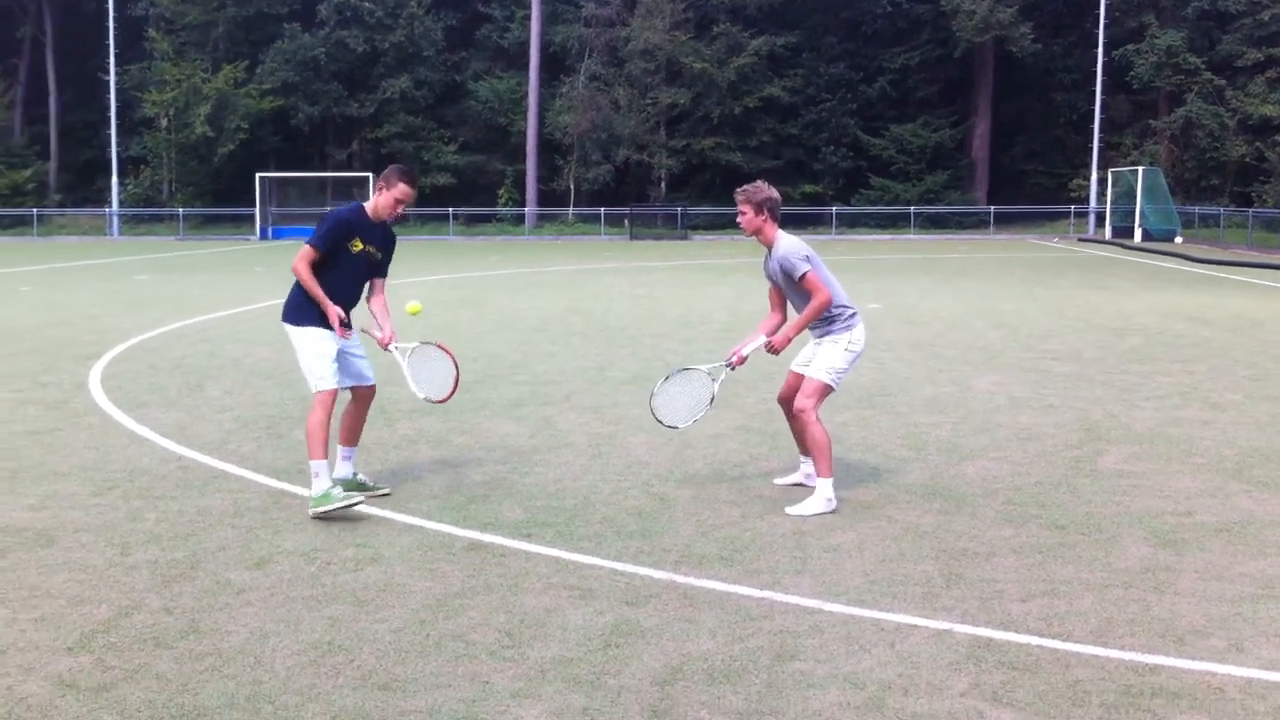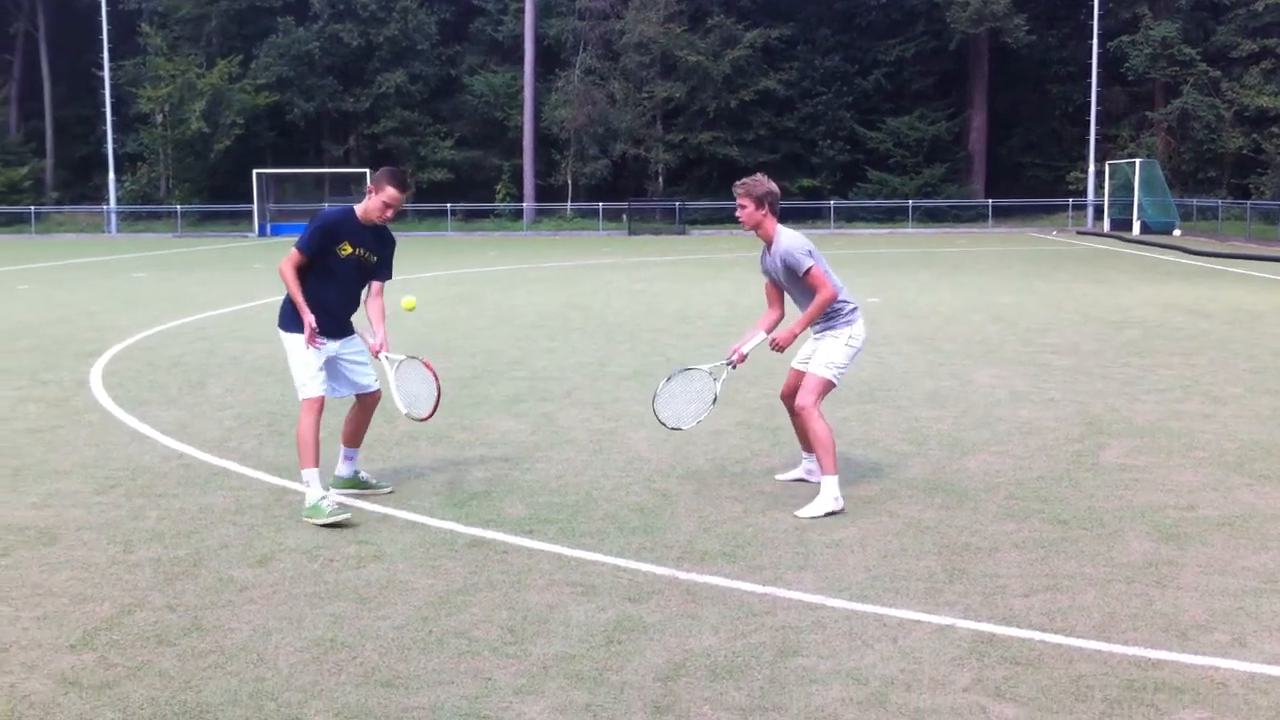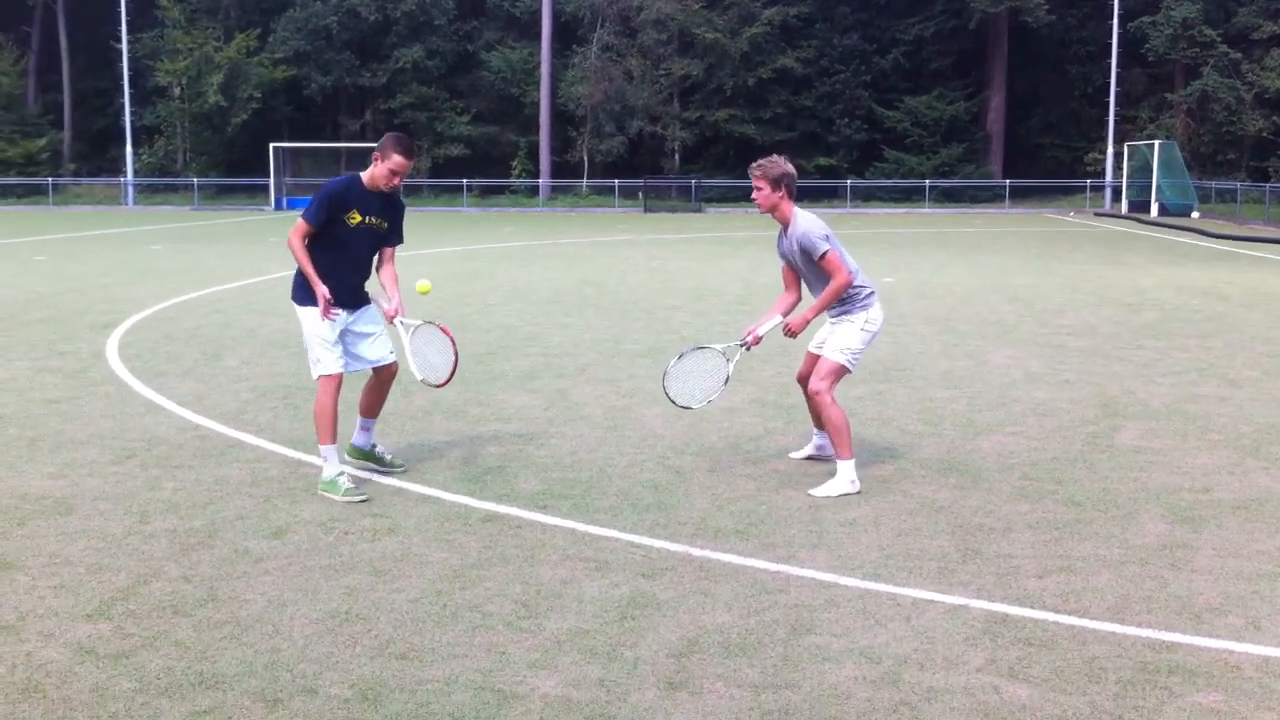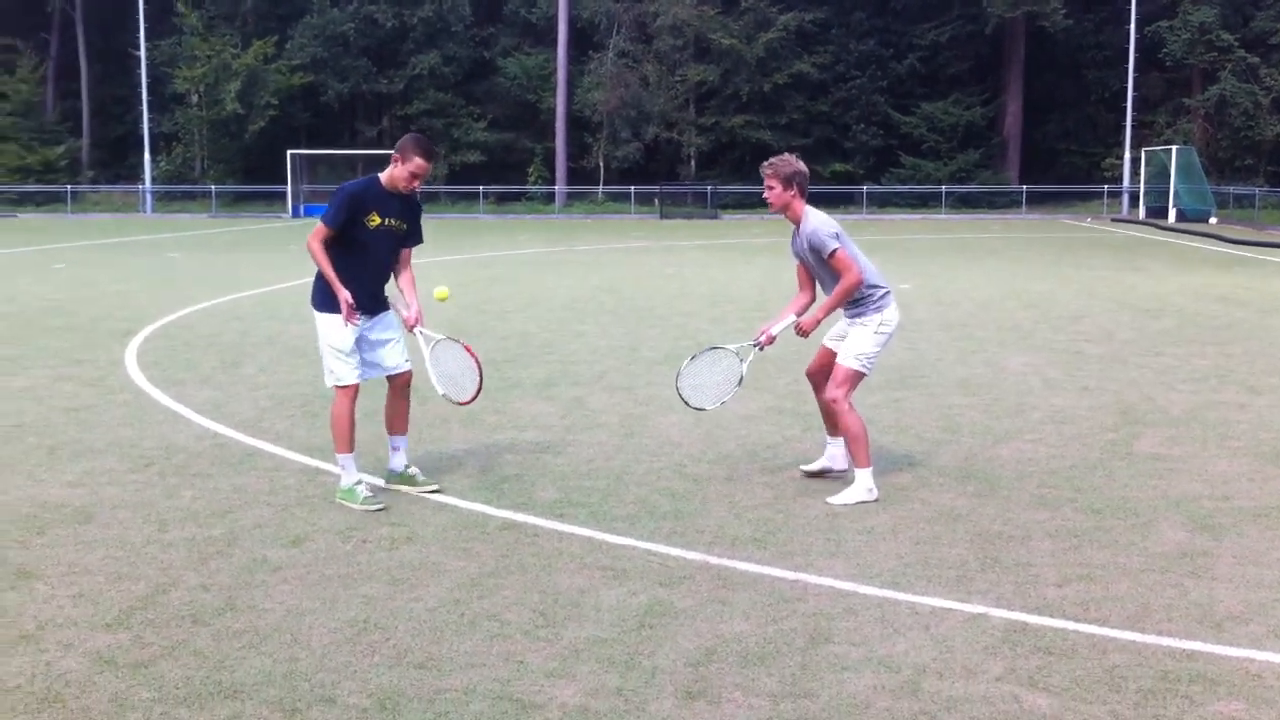
dt=0.2s
person 1, frame 1
left shoulder: (387, 239)
right shoulder: (341, 219)
left elbow: (376, 291)
right elbow: (300, 264)
left wrist: (386, 327)
right wrist: (328, 306)
left hip: (339, 323)
right hip: (308, 319)
left knee: (365, 389)
right knee: (326, 392)
left ankle: (345, 473)
right ankle: (321, 487)
person 1, frame 2
left shoulder: (384, 241)
right shoulder: (329, 222)
left elbow: (374, 295)
right elbow: (288, 266)
left wrist: (380, 333)
right wrist: (305, 313)
left hip: (342, 330)
right hip: (302, 327)
left knee: (370, 394)
right knee: (313, 401)
left ankle: (346, 472)
right ankle: (314, 497)
person 1, frame 3
left shoulder: (393, 206)
right shoulder: (336, 191)
left elbow: (385, 261)
right elbow: (296, 237)
left wrist: (394, 298)
right wrist: (317, 285)
left hip: (358, 301)
right hip: (317, 299)
left knee: (387, 366)
right knee: (331, 377)
left ankle: (362, 442)
right ankle: (330, 472)
person 1, frame 4
left shoulder: (411, 207)
right shoulder: (353, 193)
left elbow: (403, 264)
right elbow: (315, 241)
left wrist: (412, 303)
right wrist: (339, 290)
left hip: (378, 307)
right hip: (336, 306)
left knee: (401, 377)
right knee: (347, 387)
left ankle: (398, 466)
right ankle: (348, 481)
person 2, frame 1
left shoulder: (787, 250)
right shoulder: (770, 259)
left elbow: (823, 298)
right elbow: (778, 313)
left wrist: (787, 336)
right wrist: (747, 345)
left hip: (842, 333)
right hip: (823, 335)
left knee: (805, 406)
right knee: (787, 398)
left ankle: (824, 493)
right ankle: (810, 468)
person 2, frame 2
left shoulder: (790, 245)
right shoulder: (767, 255)
left elbow: (829, 292)
right elbow: (775, 310)
left wrist: (793, 331)
right wrist: (747, 343)
left hip: (842, 328)
right hip: (822, 330)
left knee: (806, 403)
right knee: (790, 395)
left ankle: (831, 492)
right ankle: (811, 465)
person 2, frame 3
left shoulder: (806, 230)
right shoulder: (784, 239)
left elbow: (843, 278)
right elbow: (792, 293)
left wrist: (805, 318)
right wrist: (762, 325)
left hip: (859, 312)
right hip: (839, 314)
left knee: (819, 388)
right knee: (805, 379)
left ankle: (847, 475)
right ankle: (822, 442)
person 2, frame 4
left shoulder: (816, 227)
right shoulder: (798, 236)
left elbow: (853, 277)
right elbow: (806, 293)
left wrist: (817, 317)
right wrist: (775, 325)
left hip: (874, 313)
right hip: (855, 314)
left knee: (836, 395)
right knee: (816, 373)
left ankle: (865, 484)
right ankle: (835, 453)
